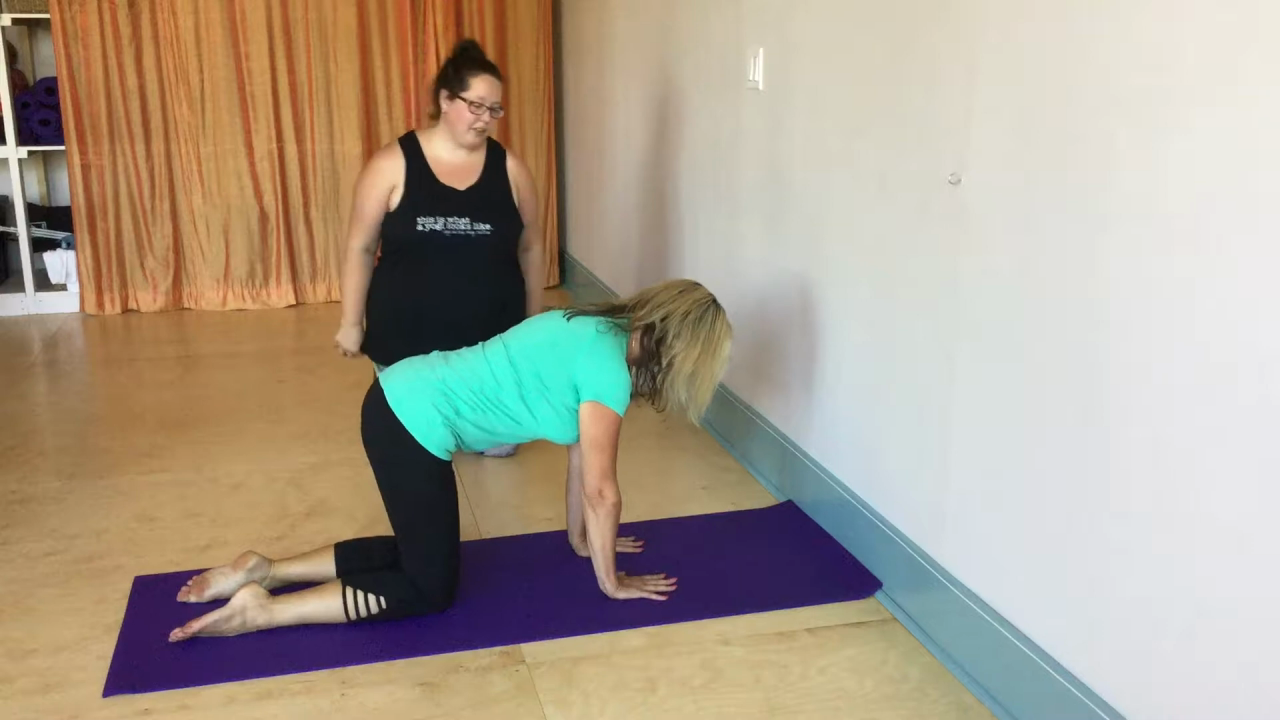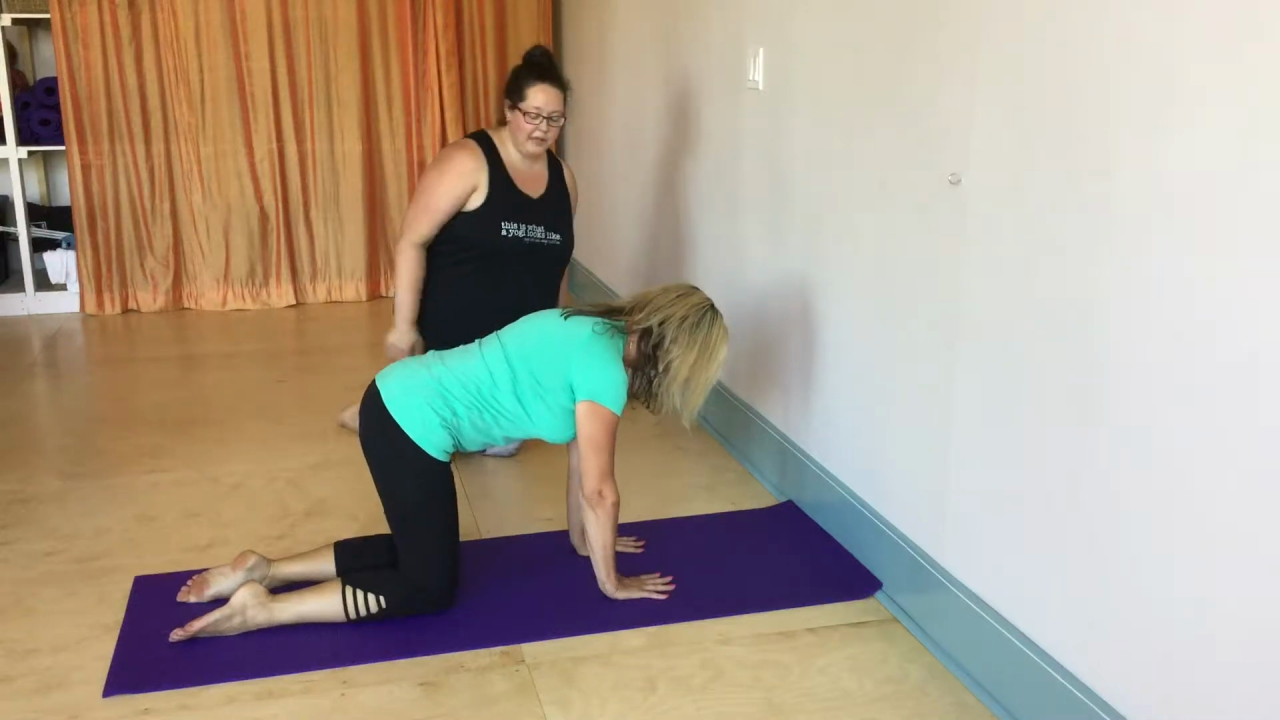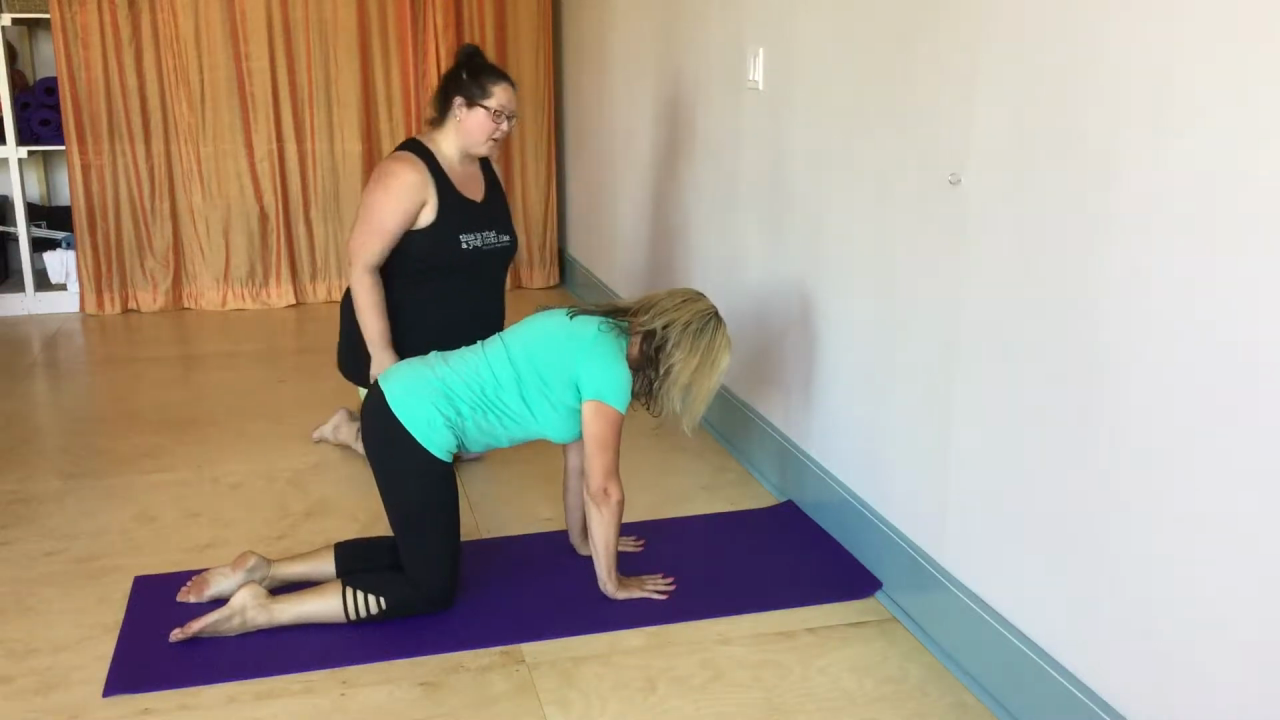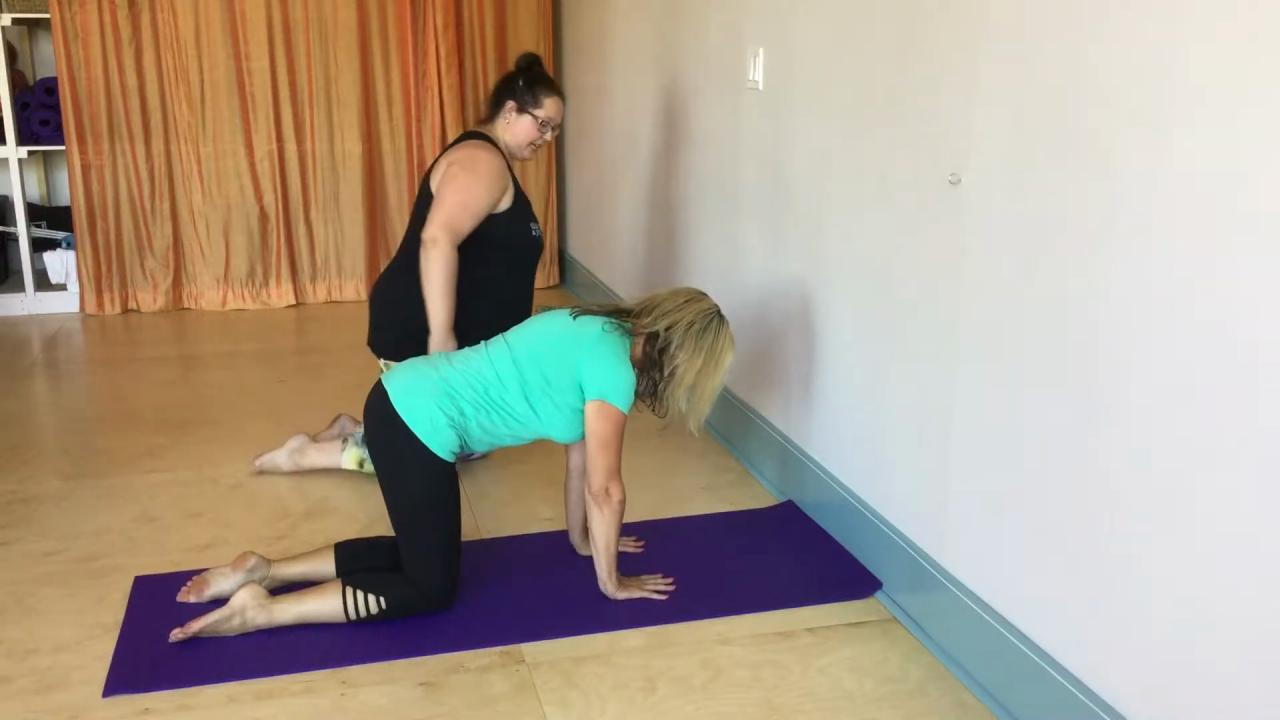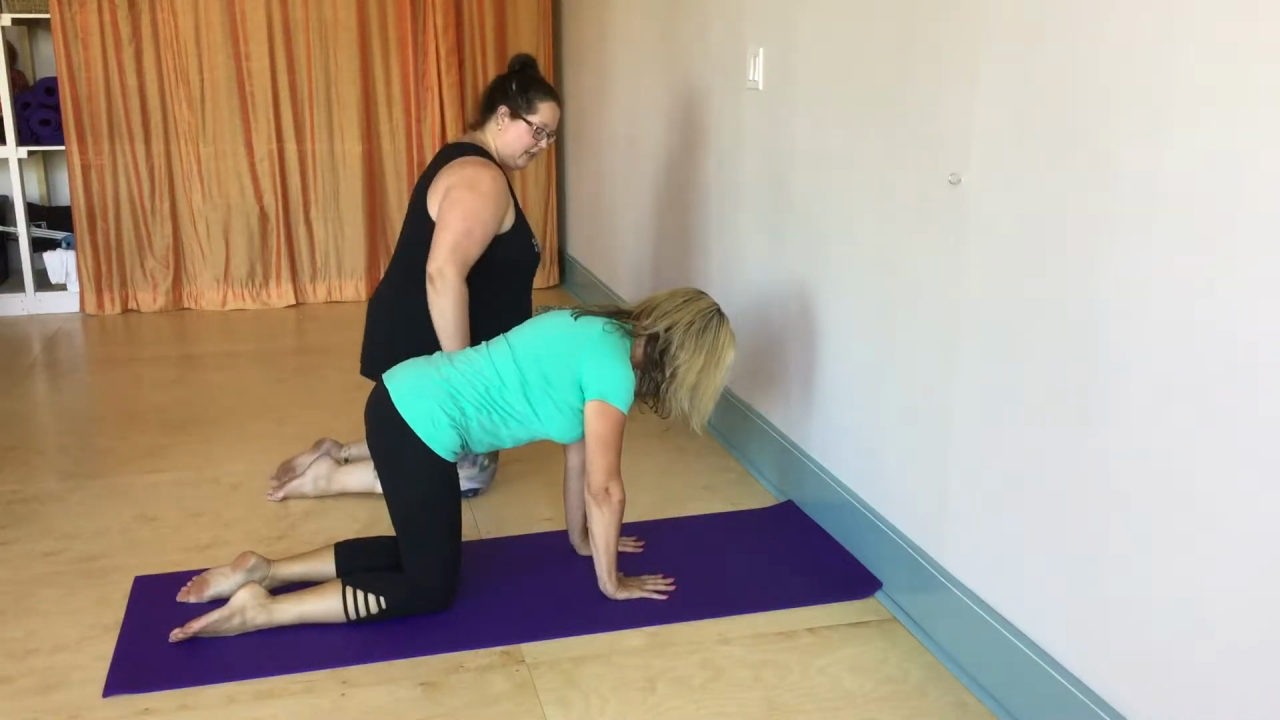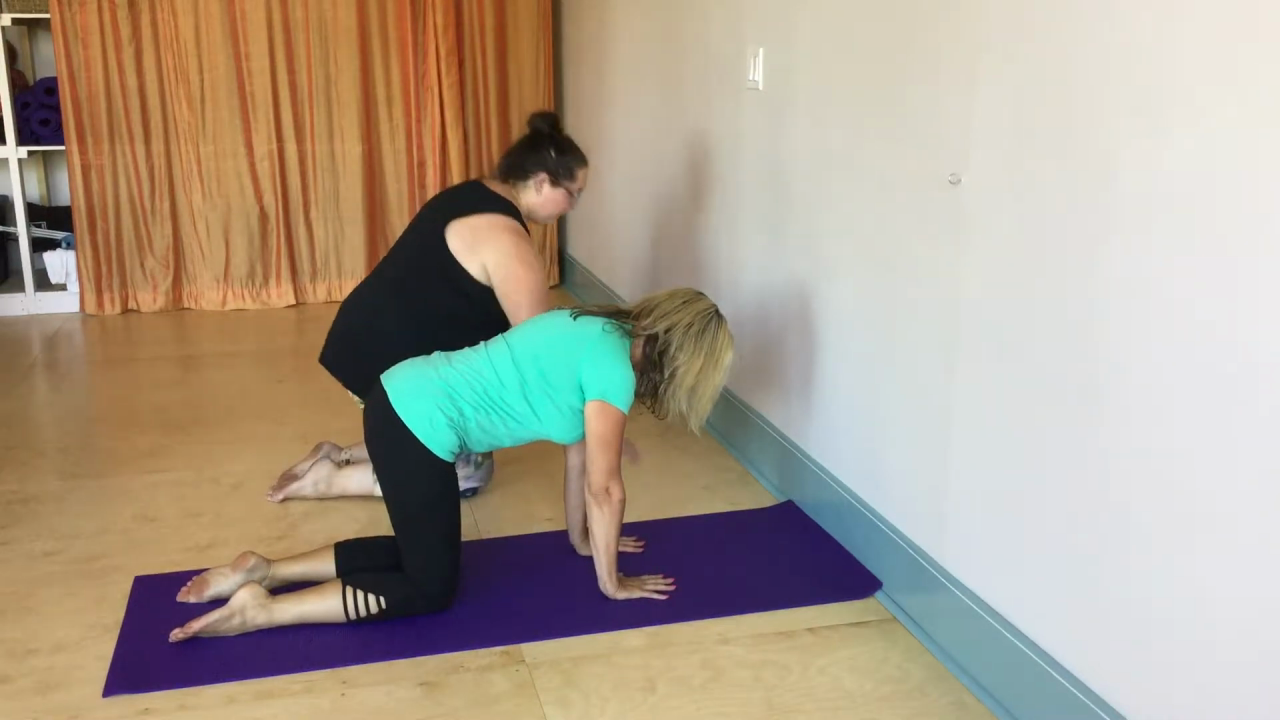
dt=0.7s
person 1, frame 1
left shoulder: (599, 334)
right shoulder: (610, 367)
left elbow: (579, 456)
right elbow: (600, 490)
left wrist: (581, 538)
right wrist: (609, 581)
left hip: (399, 401)
right hip: (413, 425)
left knee: (421, 552)
right knee: (431, 590)
left ankle: (262, 571)
right ankle: (259, 611)
person 1, frame 2
left shoulder: (596, 334)
right shoulder: (605, 366)
left elbow: (579, 453)
right elbow: (599, 488)
left wrist: (582, 538)
right wrist: (611, 581)
left hip: (398, 401)
right hip: (411, 423)
left knee: (420, 550)
right knee: (431, 587)
left ankle: (261, 570)
right ankle: (259, 609)
person 1, frame 3
left shoulder: (598, 332)
right shoulder: (610, 365)
left elbow: (577, 453)
right elbow: (603, 487)
left wrist: (582, 539)
right wrist: (611, 581)
left hip: (400, 400)
right hip: (414, 423)
left knee: (421, 553)
right knee: (432, 589)
left ankle: (262, 570)
right ankle: (261, 609)
person 1, frame 4
left shoulder: (600, 335)
right shoulder: (614, 366)
left elbow: (579, 452)
right elbow: (604, 487)
left wrist: (582, 538)
right wrist: (611, 581)
left hip: (404, 401)
right hip: (418, 423)
left knee: (421, 553)
right knee: (432, 589)
left ankle: (262, 570)
right ankle: (259, 610)
person 1, frame 5
left shoulder: (602, 333)
right shoulder: (614, 367)
left elbow: (578, 453)
right elbow: (604, 487)
left wrist: (581, 537)
right wrist: (611, 581)
left hip: (404, 399)
right hip: (419, 422)
left knee: (421, 552)
right knee: (432, 588)
left ankle: (262, 569)
right ankle: (260, 607)
person 1, frame 6
left shoulder: (599, 333)
right shoulder: (613, 367)
left elbow: (578, 452)
right elbow: (605, 487)
left wrist: (581, 538)
right wrist: (611, 581)
left hip: (403, 400)
right hip: (417, 423)
left knee: (420, 552)
right knee: (431, 587)
left ankle: (262, 570)
right ankle: (259, 609)
person 2, frame 1
left shoulder: (509, 167)
right shoulder: (393, 164)
left elbow: (530, 247)
right elbow: (360, 247)
left wrist: (534, 317)
right wrist: (350, 322)
left hip: (491, 337)
right hip: (407, 339)
left knee: (498, 444)
person 2, frame 2
left shoulder: (562, 176)
right shoulder: (467, 162)
left elbow: (558, 259)
right elbow: (412, 241)
right wrist: (403, 324)
right hip: (444, 332)
left knee: (502, 444)
person 2, frame 3
left shoulder: (486, 170)
right shoulder: (408, 173)
right elbow: (362, 266)
left wrist: (493, 342)
right wrist: (380, 352)
left hip: (465, 352)
right hip: (405, 354)
person 2, frame 4
left shoulder: (494, 162)
right shoulder: (480, 162)
right elbow: (438, 242)
right wrist: (440, 337)
left hip: (467, 342)
right hip: (418, 336)
left ankle: (354, 432)
person 2, frame 5
left shoulder: (466, 161)
right shoulder: (481, 179)
right elbow: (443, 272)
left hip: (414, 339)
right hip: (427, 351)
right knee: (471, 473)
left ankle: (336, 453)
person 2, frame 6
left shoulder: (473, 196)
right shoulder: (507, 242)
left hip: (369, 343)
right hip: (396, 367)
right knee: (469, 474)
left ankle: (331, 457)
right ankle: (328, 476)
